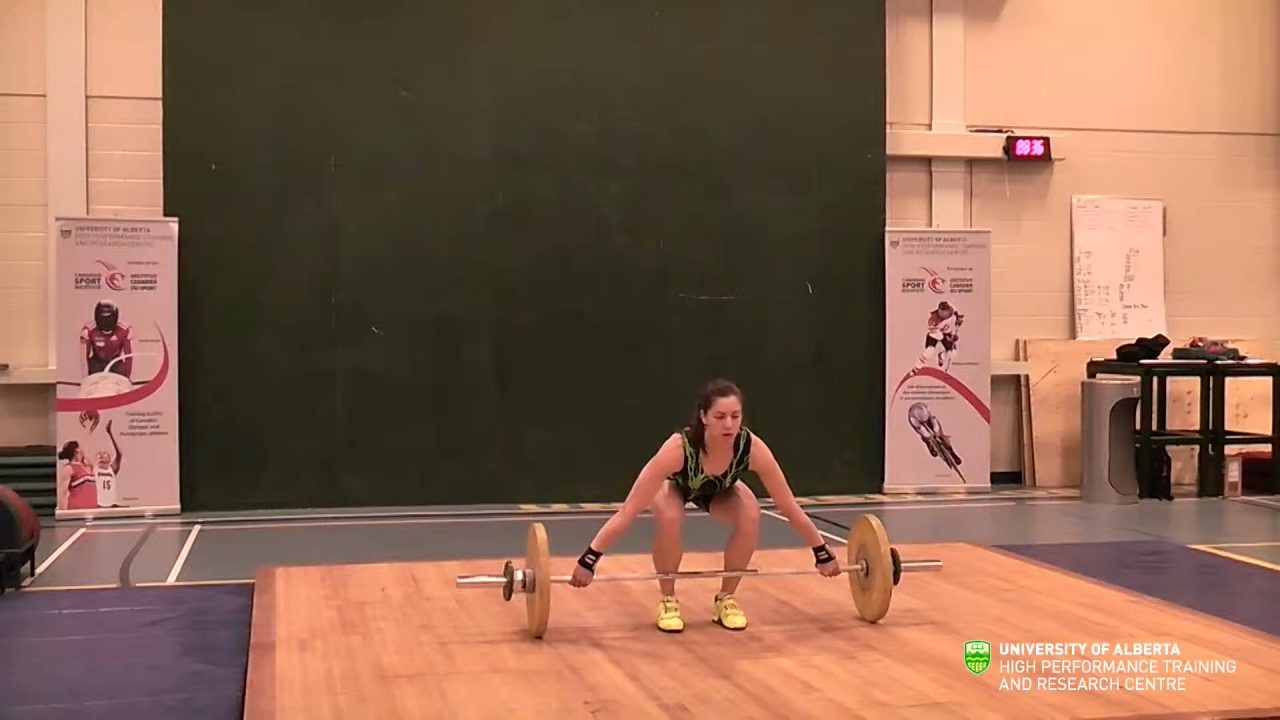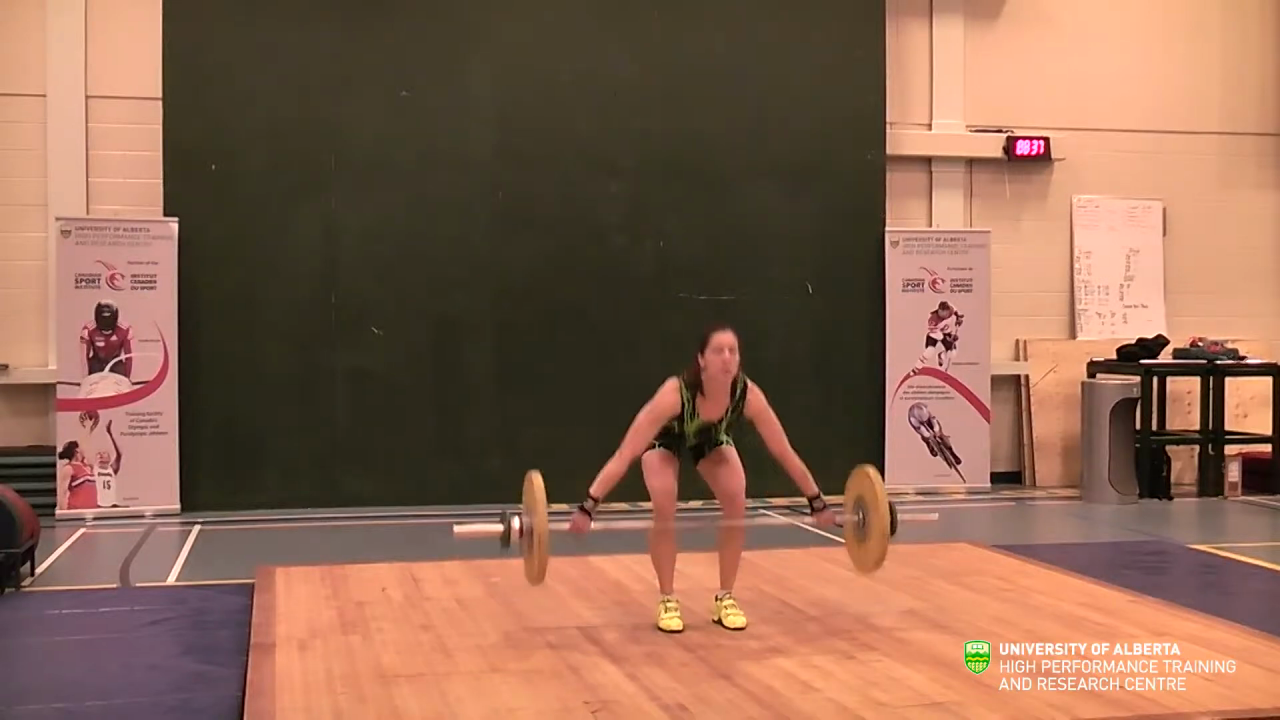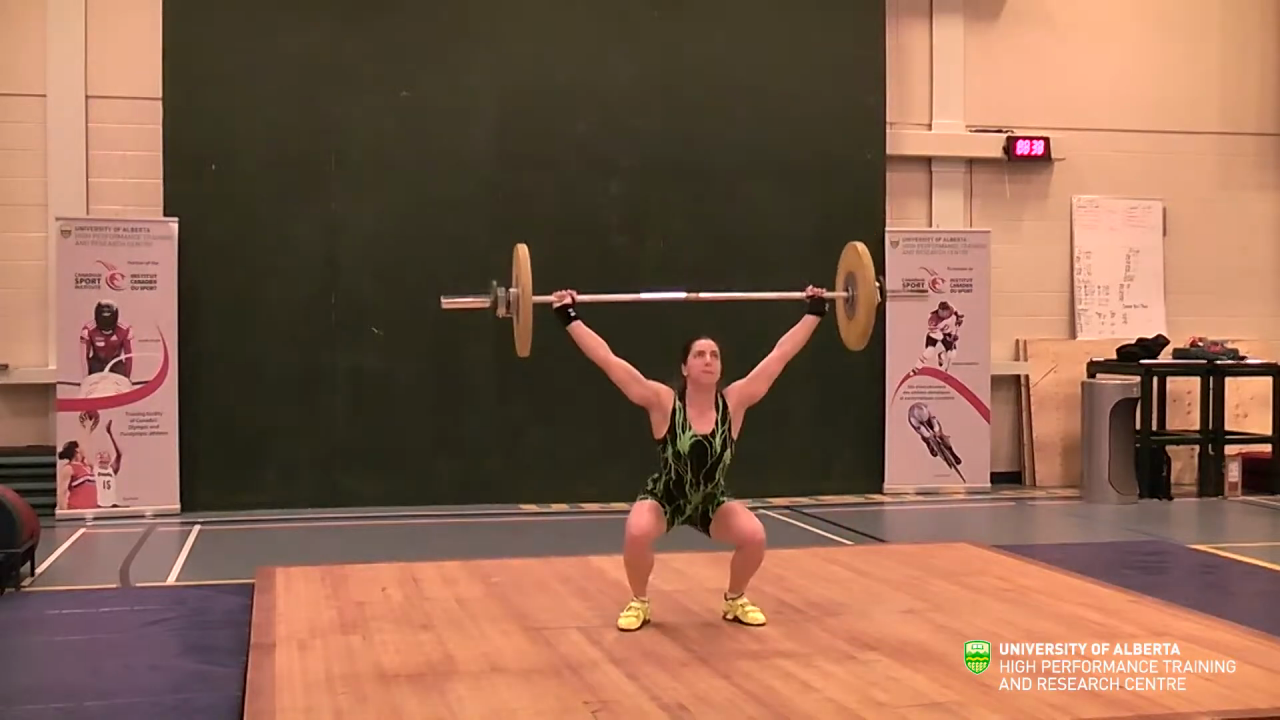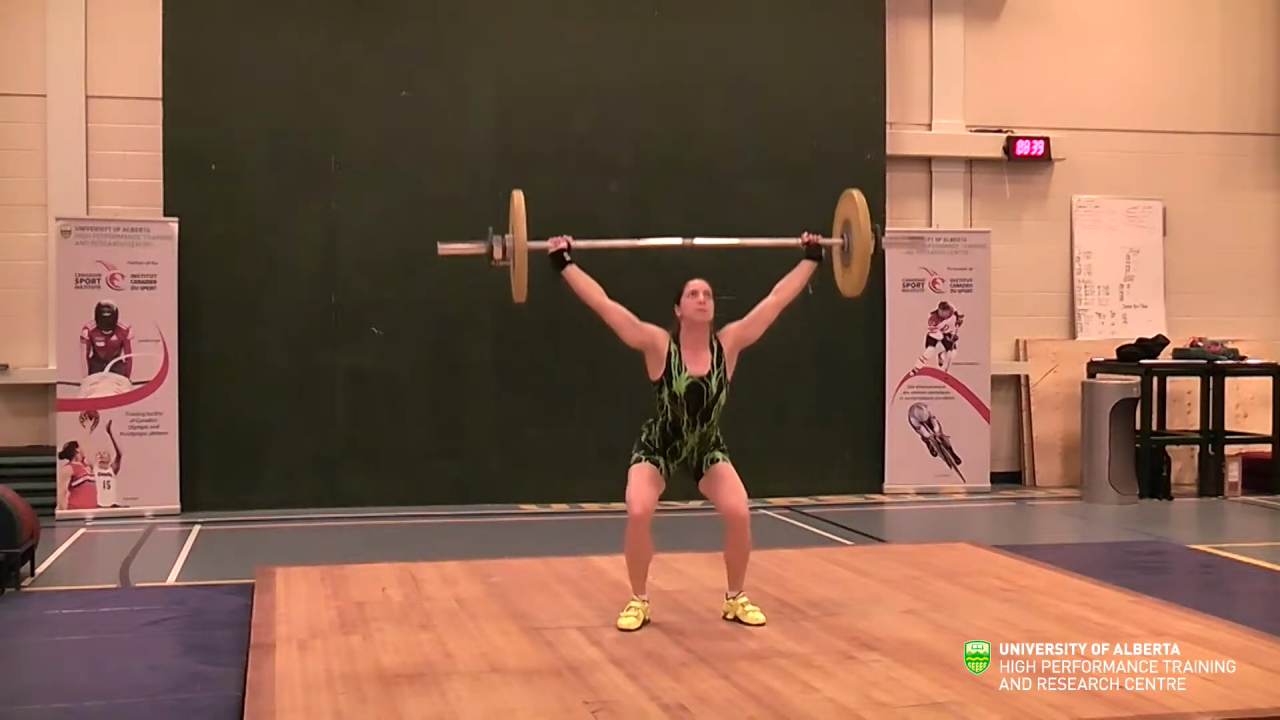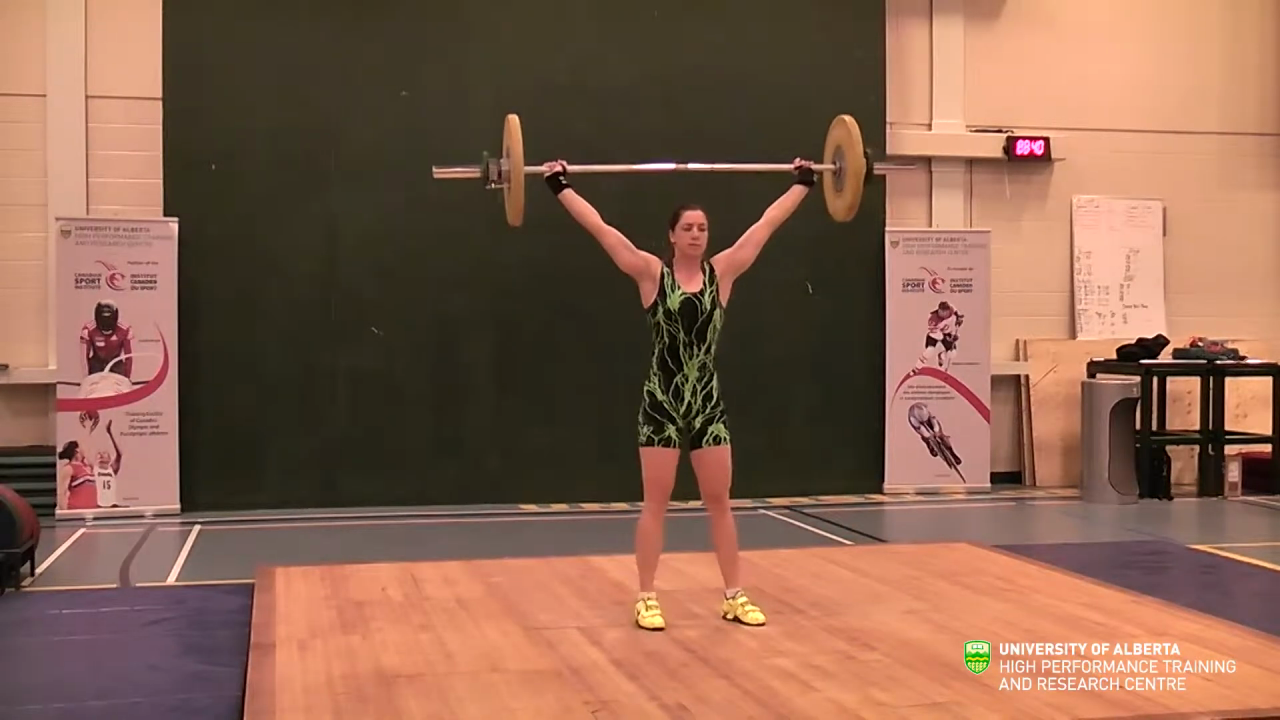
dt=1s
person 1, frame 1
left shoulder: (753, 448)
right shoulder: (678, 448)
left elbow: (790, 507)
right elbow: (628, 511)
left wrist: (823, 554)
right wrist: (588, 561)
left hip: (719, 489)
right hip: (675, 483)
left knee: (750, 516)
right knee: (669, 518)
left ankle: (726, 598)
right ankle: (668, 600)
person 1, frame 2
left shoulder: (748, 395)
right shoulder: (675, 393)
left elbow: (785, 452)
right elbow: (625, 453)
left wrist: (817, 503)
right wrist: (587, 506)
left hip: (711, 437)
right hip: (665, 437)
left knee: (736, 499)
right knee: (664, 505)
left ankle: (726, 597)
right ankle: (667, 600)
person 1, frame 3
left shoulder: (734, 402)
right shoulder: (663, 403)
left elbow: (781, 353)
right elbow: (607, 358)
left wrist: (814, 312)
right wrist: (569, 316)
left hip: (712, 501)
right hip: (664, 498)
left knee: (754, 537)
right knee: (637, 534)
left ankle: (735, 599)
right ankle: (639, 602)
person 1, frame 4
left shoulder: (729, 343)
right shoulder: (658, 345)
left elbow: (776, 300)
right elbow: (603, 304)
left wrist: (811, 258)
right wrist: (564, 262)
left hip: (707, 447)
right hip: (657, 446)
left knee: (739, 514)
right knee: (638, 514)
left ankle: (736, 598)
right ankle: (638, 601)
person 1, frame 5
left shoulder: (722, 271)
right shoulder: (651, 273)
left elbow: (767, 223)
right elbow: (599, 227)
left wrist: (802, 183)
right wrist: (560, 186)
left hip: (707, 399)
right hip: (662, 399)
left knee: (720, 501)
right knee: (656, 502)
left ankle: (735, 596)
right ankle: (646, 598)
